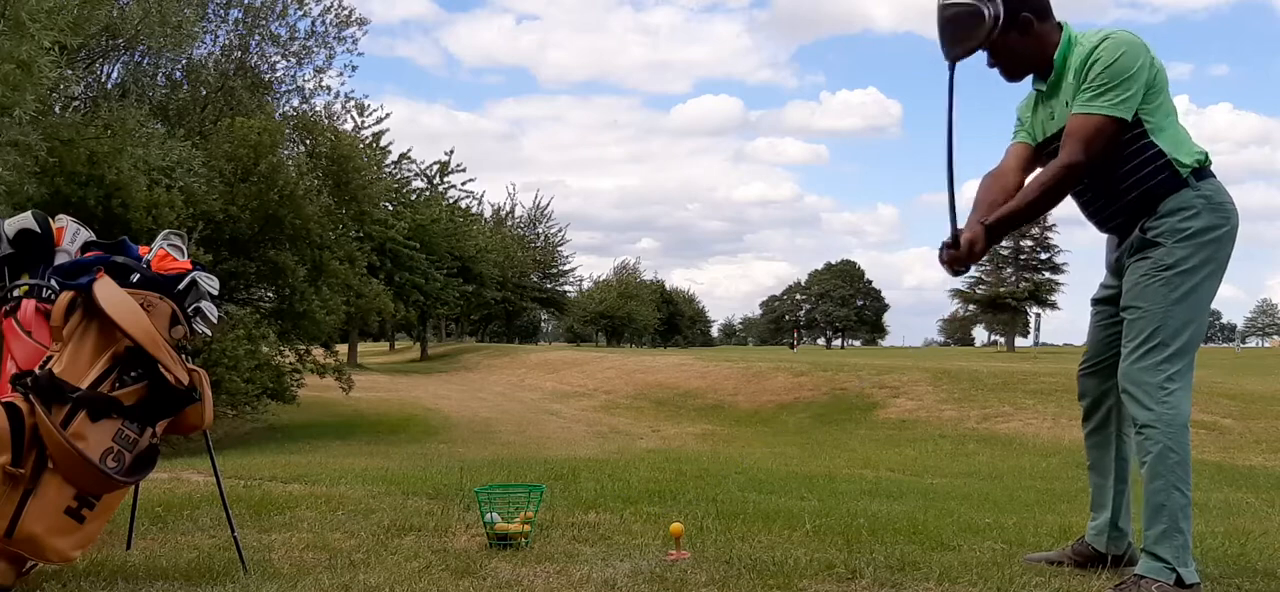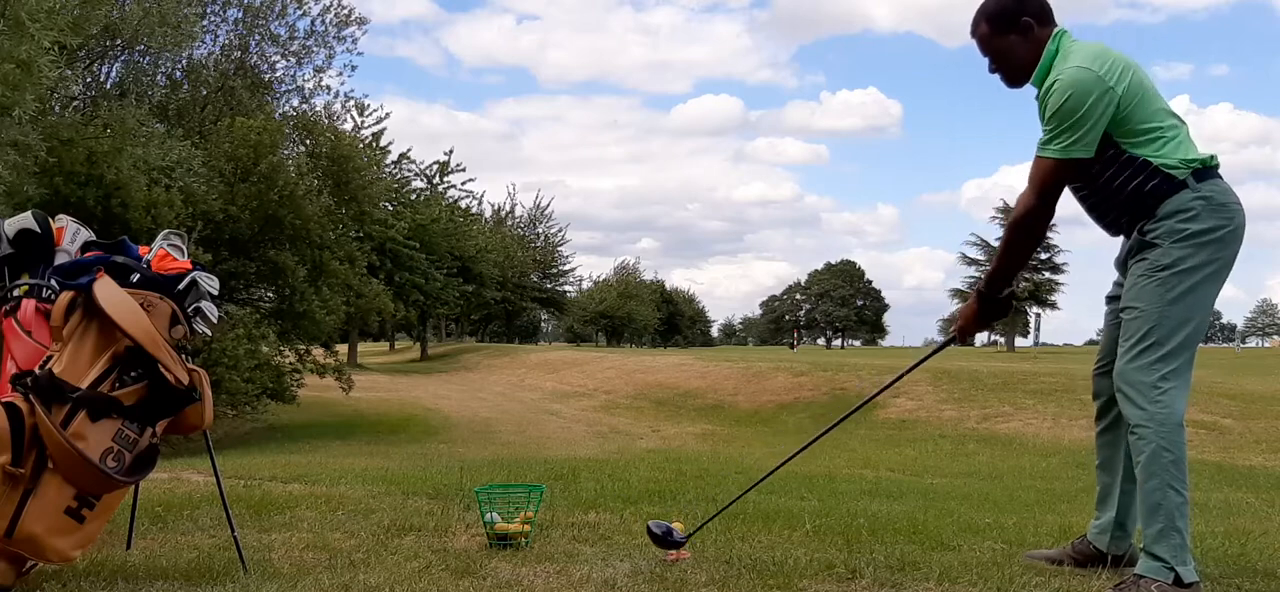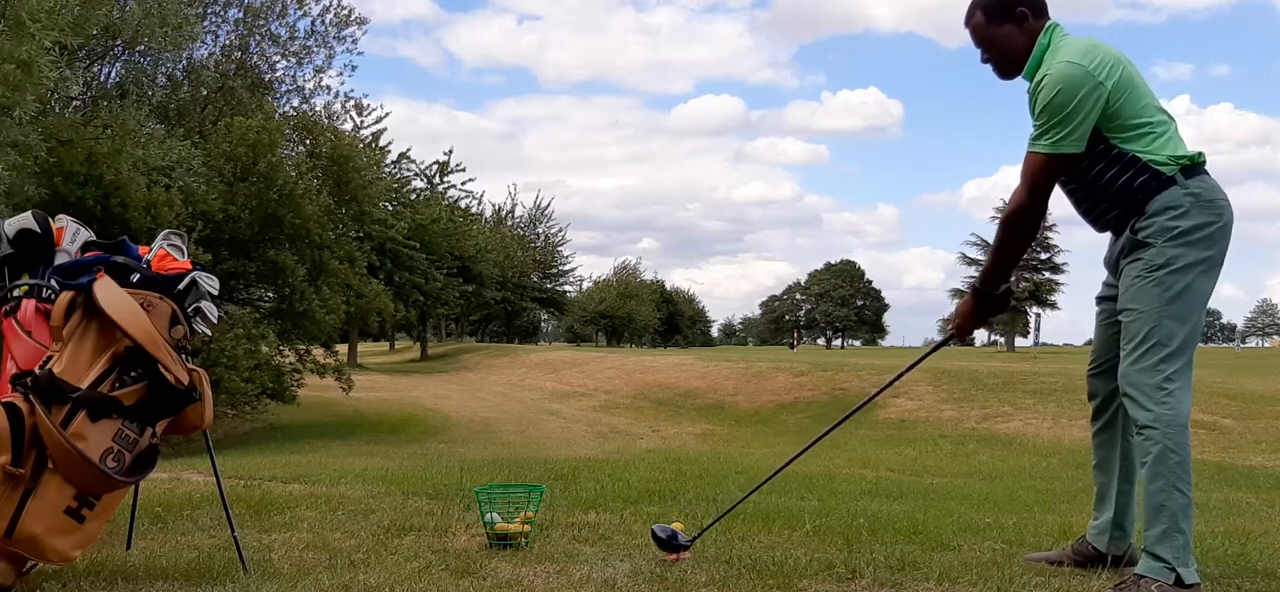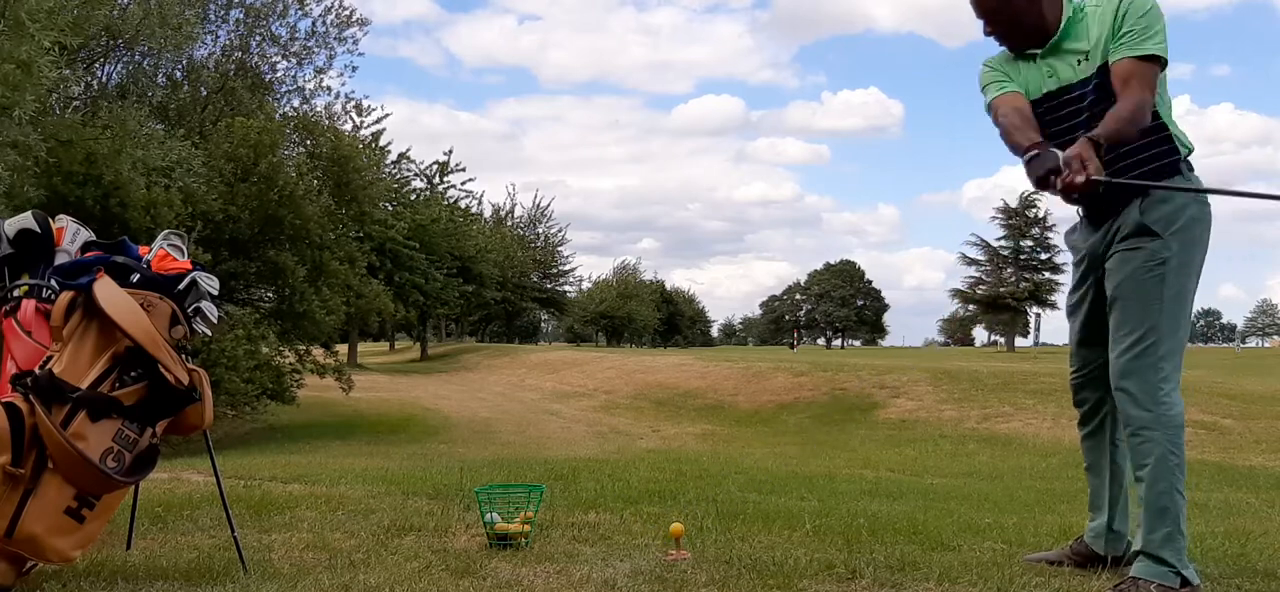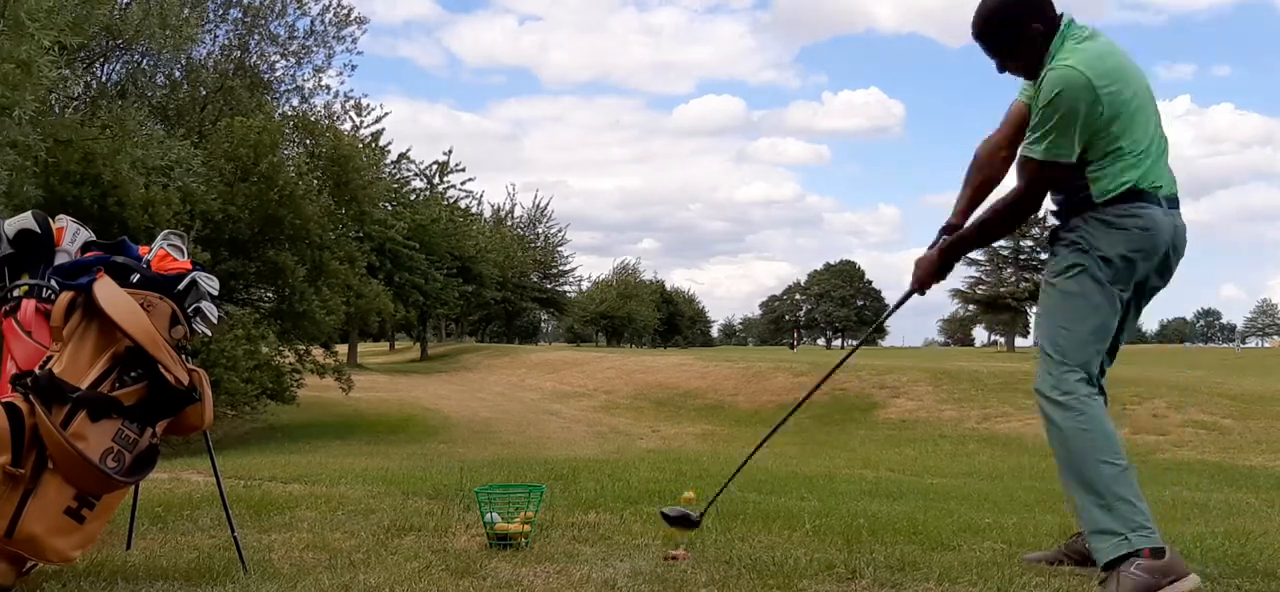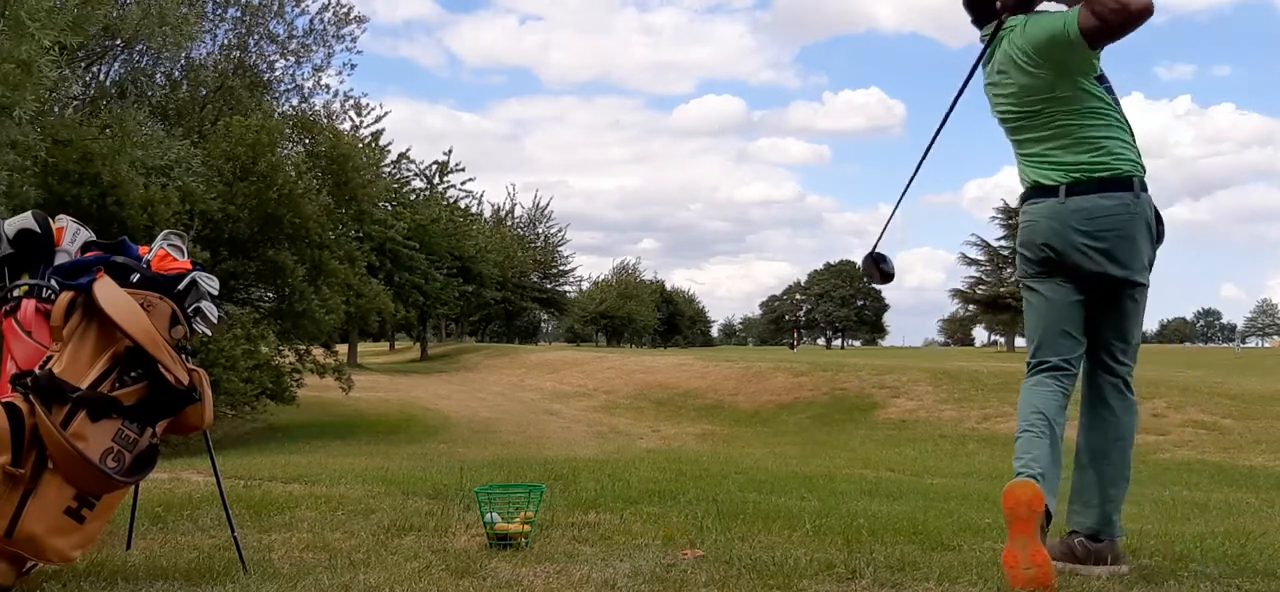
dt=0.7s
person 1, frame 1
left shoulder: (1112, 51)
right shoulder: (1037, 99)
left elbow: (1075, 163)
right elbow: (1007, 175)
left wrist: (989, 234)
right wrist: (972, 233)
left hip: (1183, 219)
right hip: (1134, 234)
left knee: (1148, 382)
right knee: (1100, 380)
right ankle: (1108, 539)
person 1, frame 2
left shoulder: (1078, 78)
right shoulder: (1066, 78)
left elbow: (1037, 208)
right elbow: (1036, 199)
left wrist: (986, 295)
right wrist: (1002, 285)
left hip: (1189, 220)
right hip: (1156, 230)
left knee: (1144, 383)
right knee: (1113, 381)
right ankle: (1110, 538)
person 1, frame 3
left shoulder: (1068, 72)
right shoulder: (1058, 70)
left elbow: (1029, 203)
right elbow: (1031, 197)
left wrist: (982, 292)
right wrist: (998, 282)
left hip: (1177, 219)
right hip: (1143, 228)
left knee: (1150, 383)
right knee: (1108, 381)
right ankle: (1109, 539)
person 1, frame 4
right shoulder: (1000, 69)
left elbow: (1135, 101)
right elbow: (1016, 126)
left wrist: (1092, 146)
right wrist: (1050, 158)
left hip: (1160, 211)
right hip: (1097, 223)
left knee: (1140, 379)
right knee: (1092, 383)
right ankle: (1106, 539)
person 1, frame 5
left shoulder: (1067, 78)
left elbow: (1025, 200)
right elbow: (1005, 137)
left wrist: (950, 250)
right wrist: (954, 224)
left hip: (1107, 232)
right hip: (1154, 228)
left knee: (1064, 385)
right knee: (1080, 380)
right ankle: (1104, 535)
person 1, frame 6
left shoulder: (996, 62)
left hip: (1046, 219)
right hip: (1115, 211)
left knee: (1049, 370)
right knee: (1111, 374)
left ankle: (1029, 485)
right ankle: (1096, 535)
